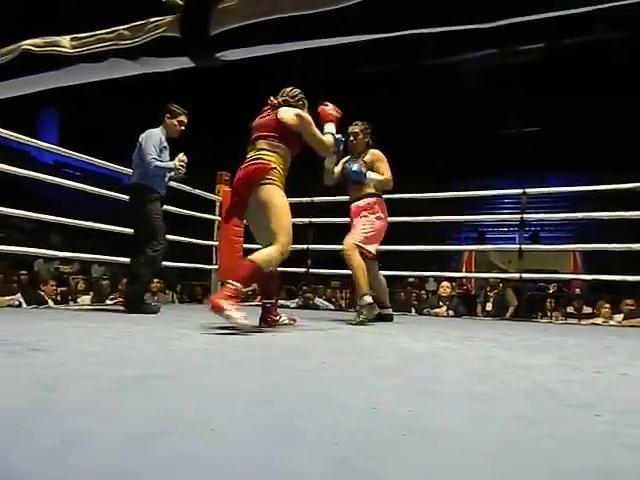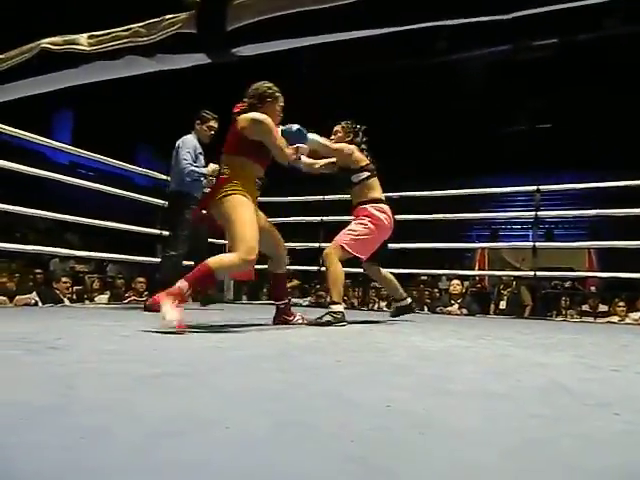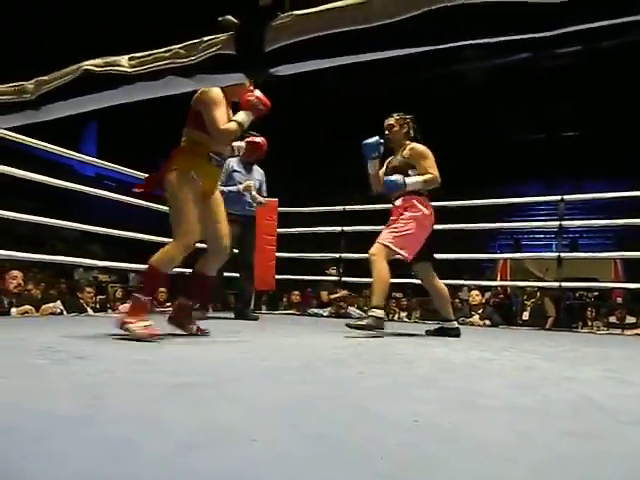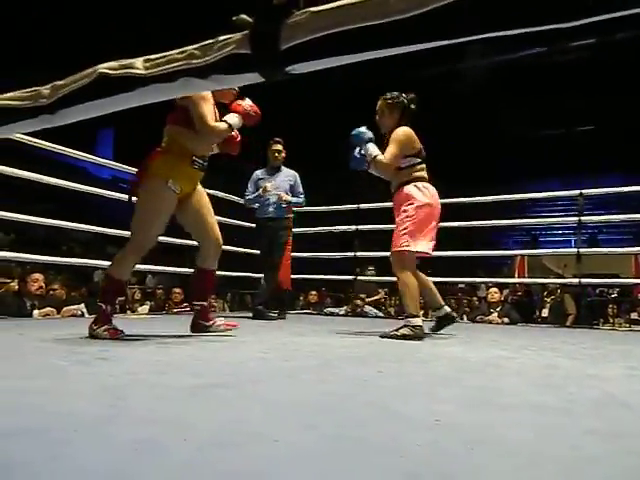
dt=0.4s
person 1, frame 1
left shoulder: (263, 117)
right shoulder: (296, 115)
right elbow: (326, 148)
right wrist: (331, 121)
left hip: (246, 179)
right hip: (266, 177)
left knee: (276, 244)
right knee: (280, 245)
left ankle: (270, 312)
right ankle: (226, 296)
person 1, frame 2
left shoulder: (248, 124)
right shoulder: (258, 120)
right elbow: (287, 158)
right wrist: (296, 152)
left hip: (240, 195)
right hip: (234, 193)
left knee: (279, 251)
right knee: (245, 255)
left ankle: (284, 313)
right ankle: (173, 295)
person 1, frame 3
left shoulder: (225, 101)
right shoulder: (212, 93)
right elbow: (222, 134)
right wrist: (247, 113)
left hip: (206, 178)
right hip: (187, 171)
left knee: (221, 247)
right knee: (184, 241)
left ankle: (182, 311)
right ankle: (136, 309)
person 1, frame 4
left shoulder: (205, 100)
right shoulder: (199, 92)
right elbow: (210, 131)
left wrist: (218, 146)
right wrist: (237, 116)
left hip: (187, 182)
right hip: (166, 175)
left knee: (213, 243)
right knee: (139, 245)
left ankle: (202, 316)
right ankle: (102, 319)
person 2, frame 1
left shoulder: (374, 155)
right shoulder: (347, 160)
left elbow: (388, 182)
right elbow: (329, 180)
left wrist: (365, 175)
right wrist: (329, 156)
left hip: (372, 211)
right hip: (358, 213)
left knee: (349, 248)
right knee: (370, 265)
left ankle: (366, 301)
right ankle: (384, 309)
person 2, frame 2
left shoulder: (348, 150)
right shoulder: (341, 159)
left elbow: (328, 147)
left wrist: (304, 136)
left hip: (372, 216)
right hip: (373, 217)
left knee: (331, 253)
right knee: (371, 269)
left ankle: (336, 310)
right ankle: (403, 301)
person 2, frame 3
left shoulder: (415, 149)
right shoulder: (393, 157)
left elbow: (434, 178)
right elbow: (377, 187)
left wrist: (405, 182)
right wrist: (372, 160)
left hip: (414, 210)
right hip: (405, 213)
left knee: (377, 253)
right knee: (426, 273)
left ankle: (376, 314)
right ankle: (450, 323)
person 2, frame 4
left shoulder: (402, 133)
right shoulder: (394, 137)
left elbow: (388, 167)
right elbow: (390, 174)
left wrist: (368, 146)
right wrist: (366, 163)
left hip: (417, 198)
right hip: (411, 202)
left knee: (401, 260)
right knee: (406, 264)
left ankle: (414, 323)
right ankle: (443, 311)
person 3, frame 1
left shoulder: (162, 140)
right shoulder: (153, 135)
right elbow: (150, 165)
left wrist: (174, 173)
right wrist: (174, 164)
left hip: (150, 198)
right hip: (146, 197)
left knee: (145, 247)
right knee: (156, 245)
left ankle: (135, 297)
right ankle: (136, 297)
person 3, frame 2
left shoulder: (197, 147)
right shoulder: (188, 142)
right elbow: (184, 168)
left wrist: (205, 180)
right wrist: (206, 171)
left hip: (190, 202)
right hip: (183, 202)
left knee: (202, 248)
right knee: (177, 249)
person 3, frame 3
left shoulder: (260, 173)
right shoulder: (230, 165)
left elbow: (264, 198)
right elbow: (217, 189)
left wrist: (260, 200)
right wrist: (239, 189)
left hip: (249, 220)
right hip: (230, 218)
left knee: (247, 263)
left ankle: (242, 307)
person 3, frame 4
left shoulder: (292, 175)
right shoulder: (257, 175)
left elbow: (301, 200)
right elbow: (248, 200)
left wrist: (288, 199)
right wrist: (261, 193)
left hip: (282, 223)
right hip: (263, 223)
left knee: (275, 265)
right knee: (268, 265)
left ankle: (261, 306)
right ankle: (279, 305)
